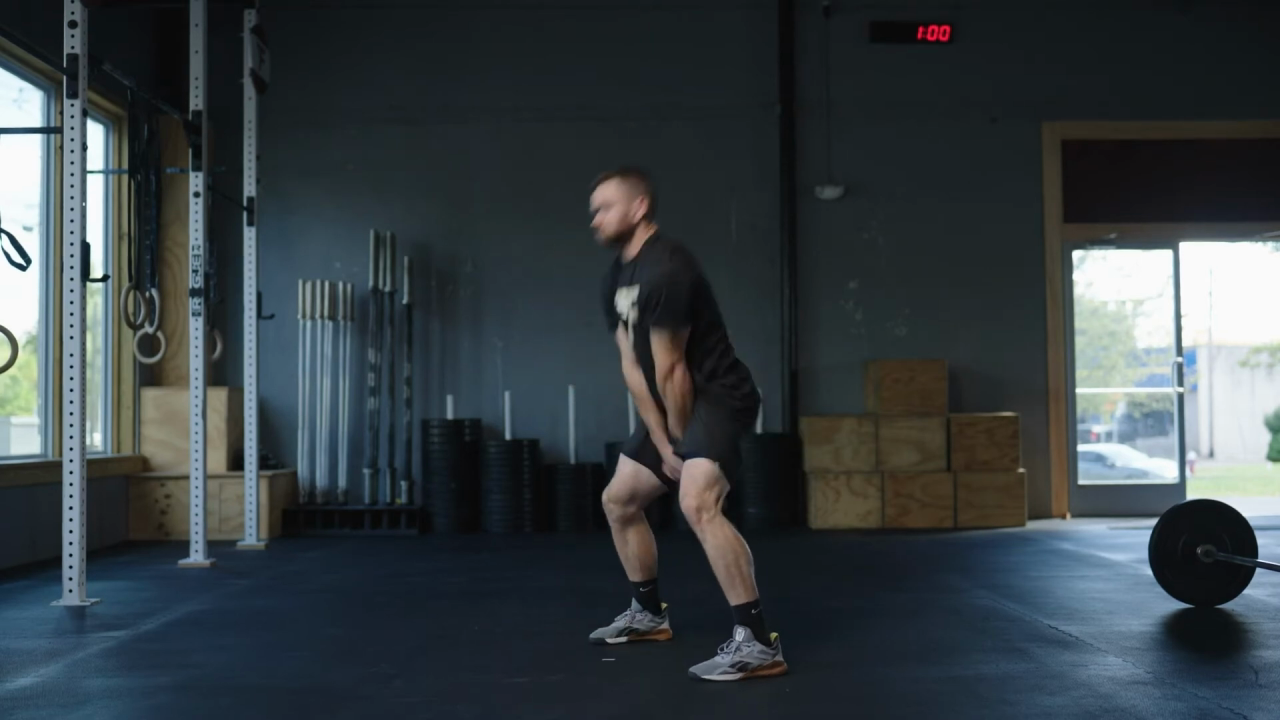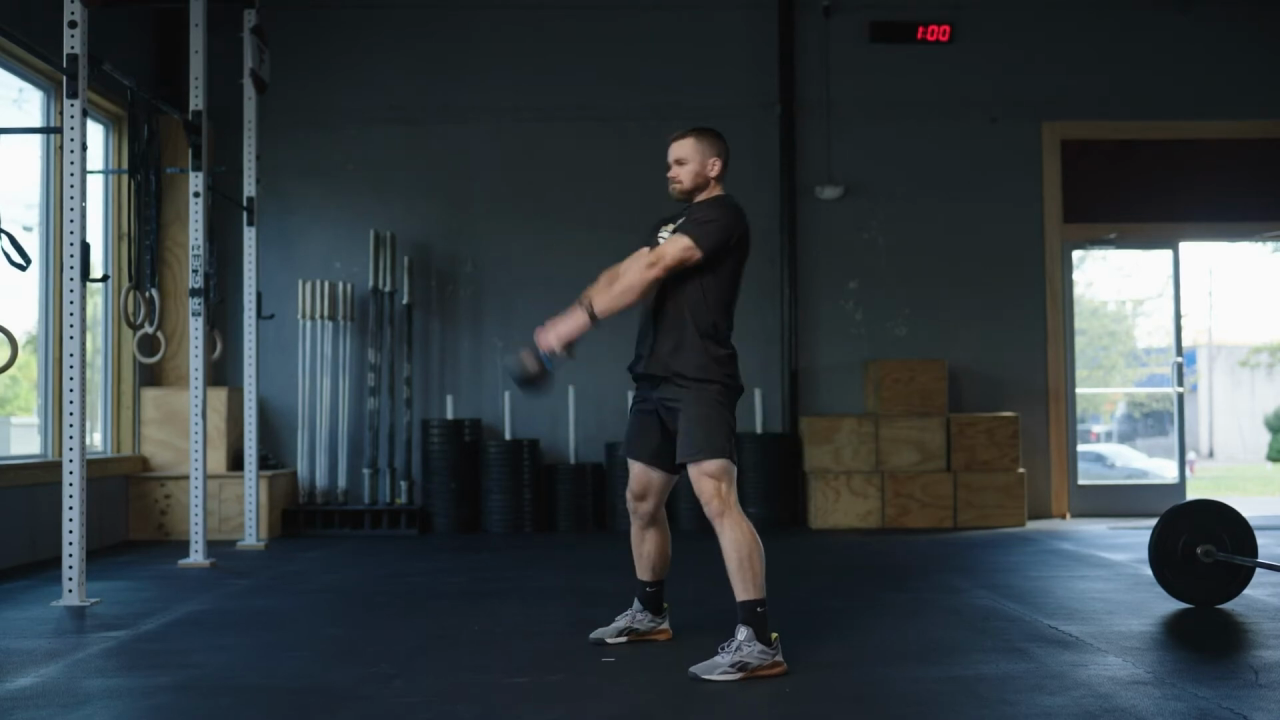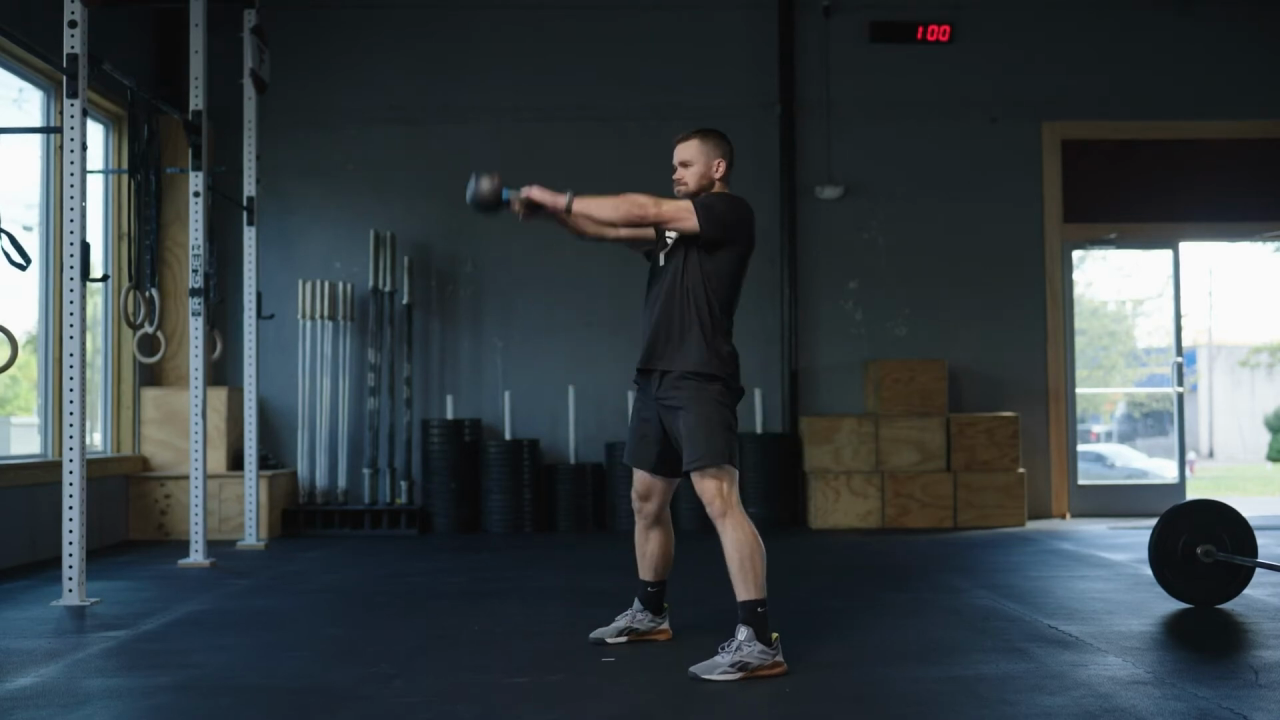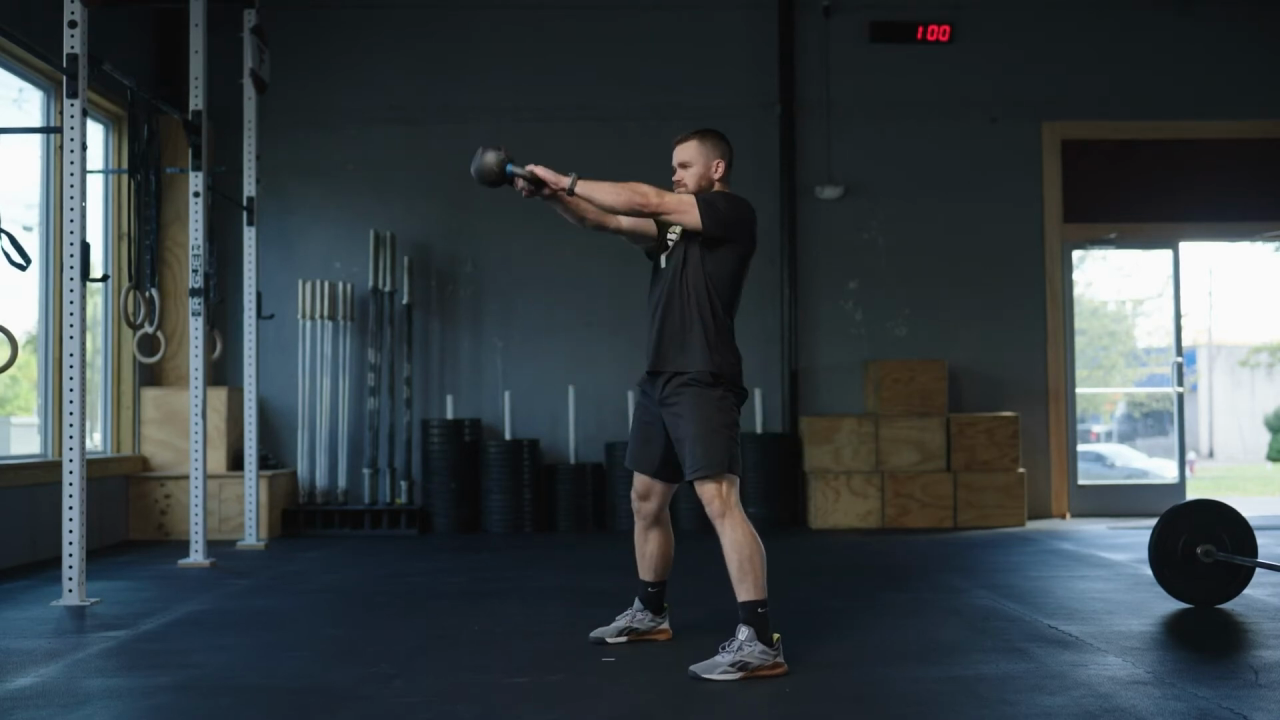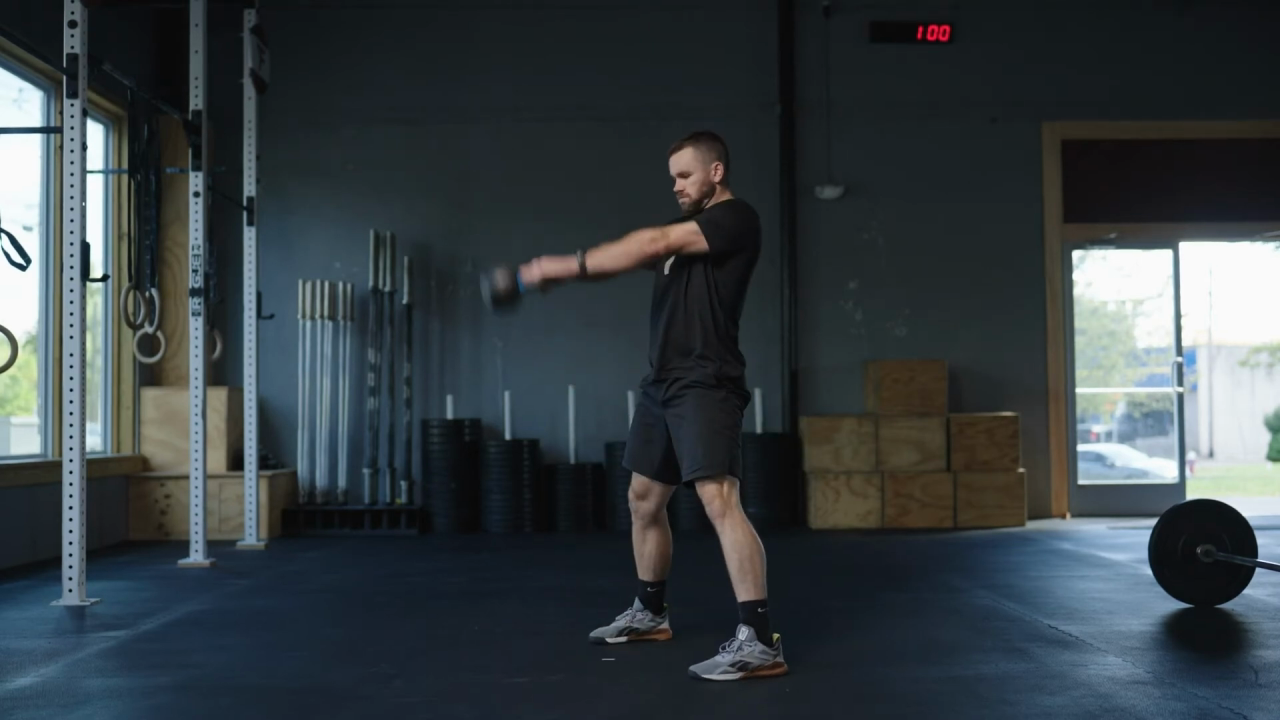
dt=0.2s
person 1, frame 1
left shoulder: (666, 270)
right shoulder: (617, 277)
left elbow: (671, 370)
right elbow: (634, 369)
left wrist: (683, 449)
right wrist: (663, 445)
left hip: (718, 399)
right hip: (671, 409)
left knee: (697, 503)
right knee: (617, 500)
left ankle: (757, 641)
right ankle: (649, 613)
person 1, frame 2
left shoulder: (722, 215)
right shoulder: (675, 224)
left elbow: (652, 270)
right elbow: (619, 275)
left wrist: (581, 316)
right wrist: (573, 316)
left hip: (699, 381)
right hip: (652, 383)
left knee: (715, 499)
right knee: (642, 500)
left ankle: (759, 641)
right ankle: (649, 612)
person 1, frame 3
left shoulder: (730, 213)
right shoulder: (672, 223)
left elbow: (646, 209)
right elbow: (614, 227)
left wrist: (561, 200)
right wrist: (554, 207)
left hip: (700, 381)
right hip: (655, 380)
left knee: (719, 500)
right knee: (647, 502)
left ankle: (759, 640)
right ankle: (650, 613)
person 1, frame 4
left shoulder: (733, 212)
right shoulder: (675, 224)
left elbow: (646, 199)
right elbow: (610, 220)
left wrist: (566, 179)
right wrist: (552, 194)
left hip: (703, 382)
right hip: (658, 381)
left knee: (719, 502)
right knee: (647, 502)
left ankle: (759, 641)
right ankle: (650, 612)
person 1, frame 5
left shoulder: (736, 218)
right shoulder: (680, 228)
left elbow: (652, 243)
right elbow: (637, 250)
left wrist: (570, 264)
right wrist: (564, 265)
left hip: (706, 384)
right hip: (661, 384)
left knee: (718, 502)
right knee: (644, 501)
left ankle: (759, 641)
right ankle: (650, 612)
